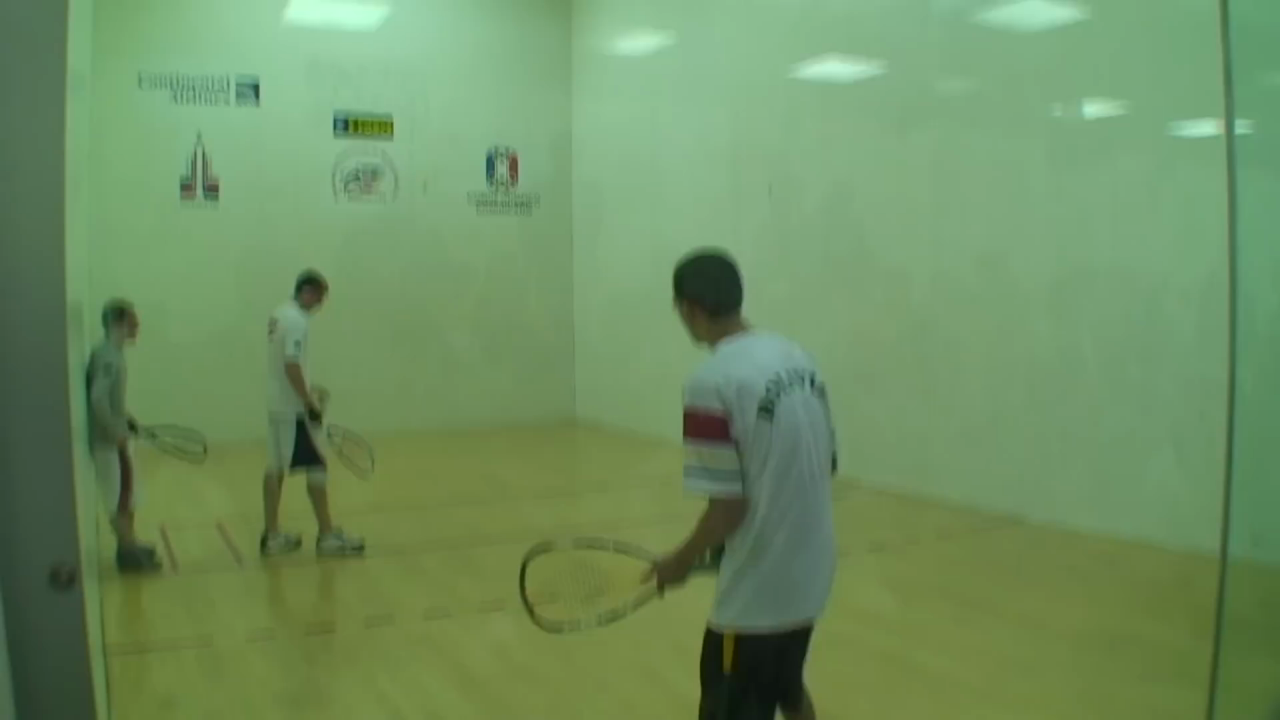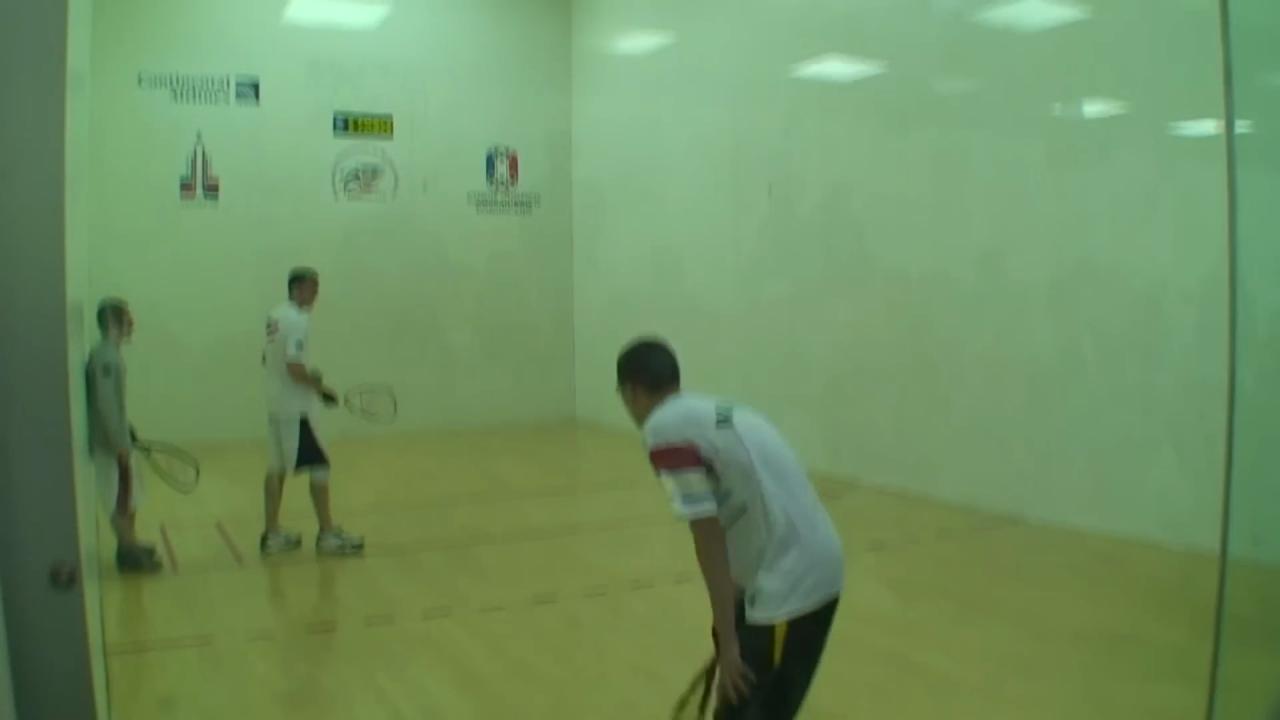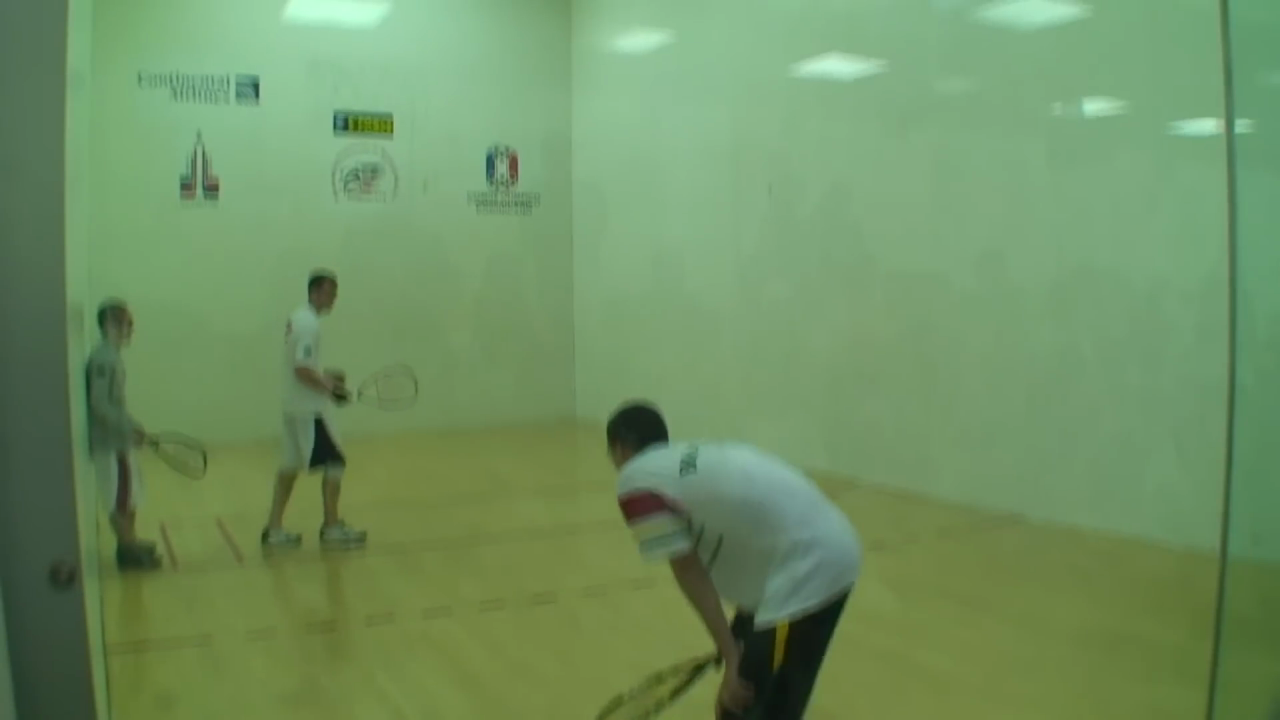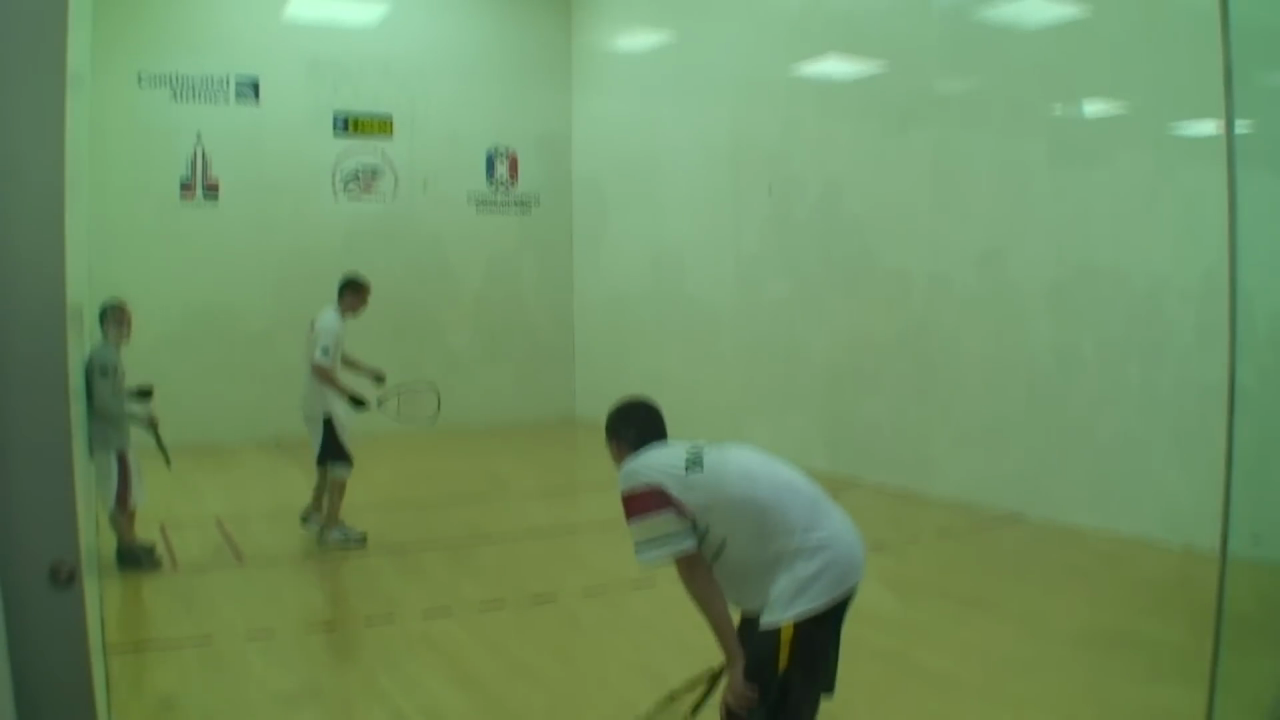
dt=0.4s
person 1, frame 1
left shoulder: (709, 384)
right shoulder: (797, 358)
left elbow: (726, 508)
right elbow: (826, 462)
left wrist: (681, 562)
left hip: (758, 590)
right hip: (810, 574)
person 1, frame 2
left shoulder: (665, 428)
right shoulder: (712, 409)
left elbow: (709, 537)
left wrist: (730, 644)
left hip: (793, 581)
right hip: (813, 564)
person 1, frame 3
left shoulder: (635, 480)
right shoulder: (696, 460)
left elbow: (687, 569)
left wrist: (731, 659)
left hip: (809, 567)
right hip: (830, 547)
person 1, frame 4
left shoulder: (638, 475)
right shoulder: (695, 458)
left elbow: (693, 569)
left wrist: (737, 660)
left hip: (812, 566)
right hip: (833, 548)
person 2, frame 1
left shoulder: (280, 315)
right shoulder: (297, 320)
right elbow: (291, 366)
left wrist: (306, 390)
right wrist: (310, 403)
left hip: (277, 405)
right hip: (293, 408)
left knee: (275, 468)
right knee: (316, 468)
left ankle: (272, 535)
right ankle: (327, 535)
person 2, frame 2
left shoulder: (276, 316)
right shoulder: (297, 321)
right elbow: (294, 366)
right wrist: (319, 387)
left hip: (276, 406)
right hip: (295, 409)
left knee: (277, 468)
right knee: (319, 466)
left ankle: (272, 534)
right ankle: (328, 534)
person 2, frame 3
left shoulder: (300, 317)
right shoulder: (308, 325)
right elbow: (302, 370)
left wrist: (328, 375)
right wrist: (331, 389)
left hip: (294, 405)
right hip: (310, 408)
left knee: (291, 466)
right knee: (334, 463)
left ankle: (274, 530)
right ankle: (332, 528)
person 2, frame 4
left shoulder: (334, 319)
right shoulder: (330, 324)
right elbow: (318, 367)
left wrist: (368, 371)
right wrist: (348, 393)
left hip: (323, 401)
right hip: (323, 404)
left knee: (330, 460)
right knee: (341, 462)
left ankle: (315, 511)
right ankle: (331, 529)
person 3, frame 1
left shoulder: (109, 353)
right shoulder: (108, 357)
right elbow: (97, 399)
left wrist: (125, 417)
right wrist: (115, 432)
left hip: (114, 438)
right hip: (109, 441)
left knee: (127, 497)
right knee: (121, 499)
left ankle: (129, 545)
right ankle: (127, 553)
person 3, frame 2
left shoulder: (108, 354)
right shoulder: (106, 357)
right elbow: (105, 404)
left wrist: (126, 428)
right wrist: (119, 442)
left hip: (117, 440)
right hip: (110, 443)
left knee: (130, 496)
right knee: (121, 500)
left ankle: (130, 544)
right ankle: (128, 552)
person 3, frame 3
left shoulder: (111, 355)
right shoulder: (104, 358)
right elbow: (98, 404)
left wrist: (131, 426)
right wrist: (128, 430)
left hip: (118, 440)
right hip: (110, 443)
left knee: (130, 496)
right knee: (120, 499)
left ankle: (130, 543)
right ankle: (128, 551)
person 3, frame 4
left shoulder: (109, 355)
right shoulder: (104, 358)
right elbow: (103, 404)
left wrist: (134, 393)
right wrist: (140, 418)
left hip: (116, 438)
right hip: (109, 440)
left knee: (130, 495)
right knee: (120, 498)
left ankle: (131, 543)
right ankle: (128, 551)
